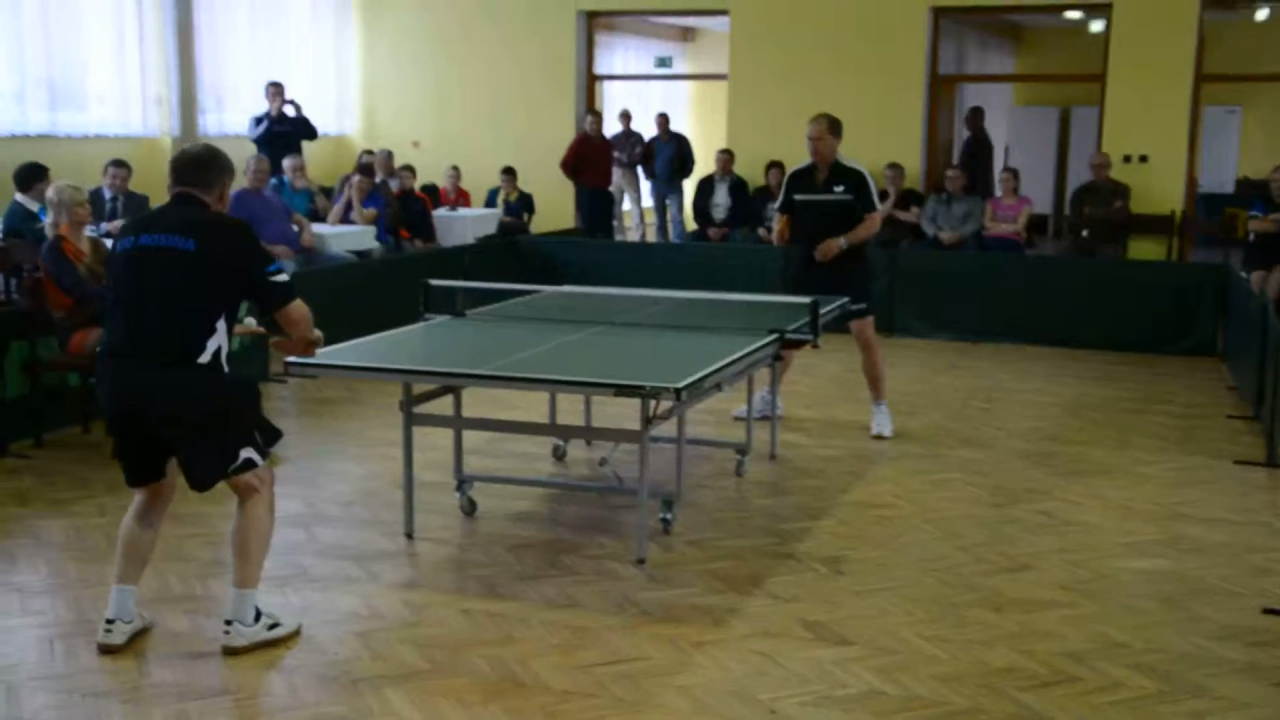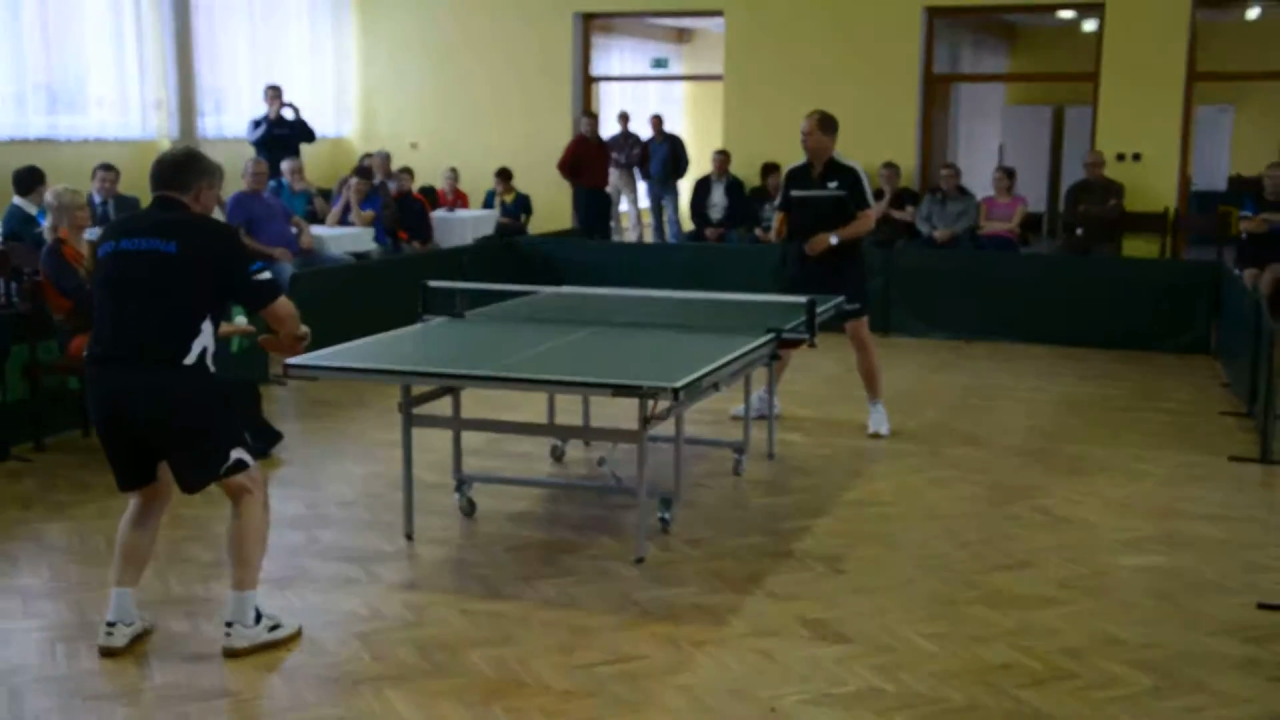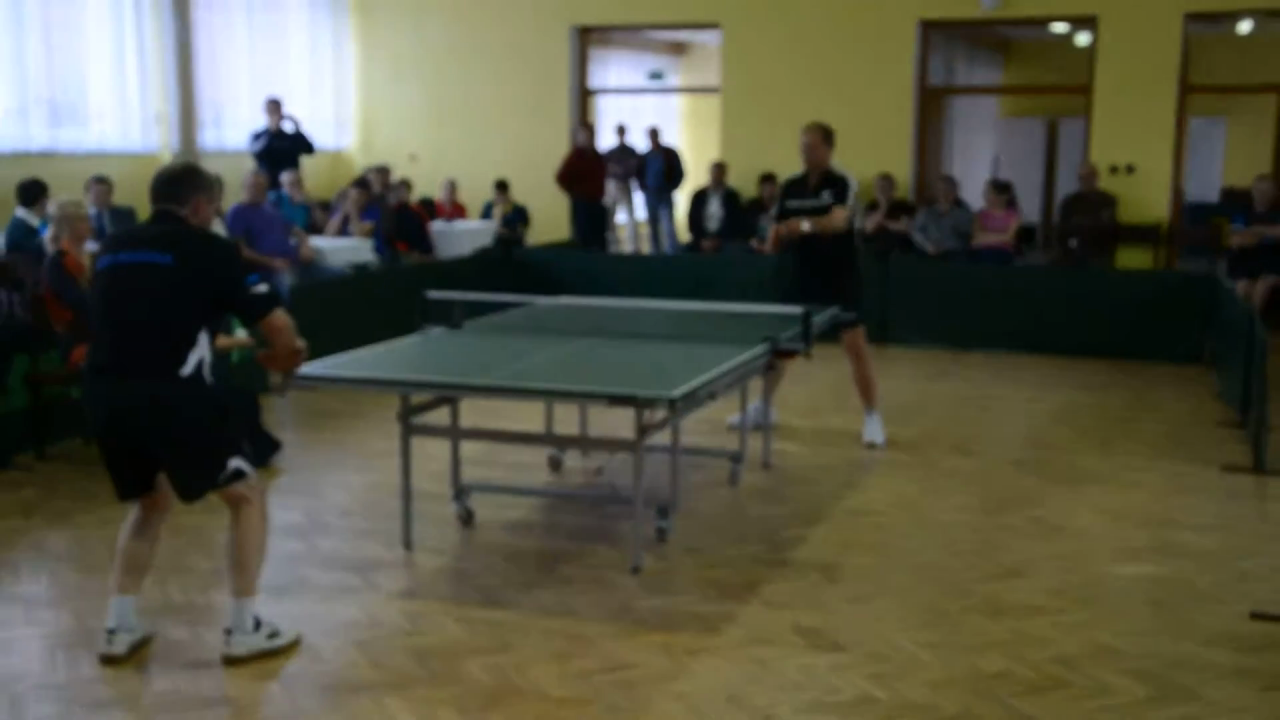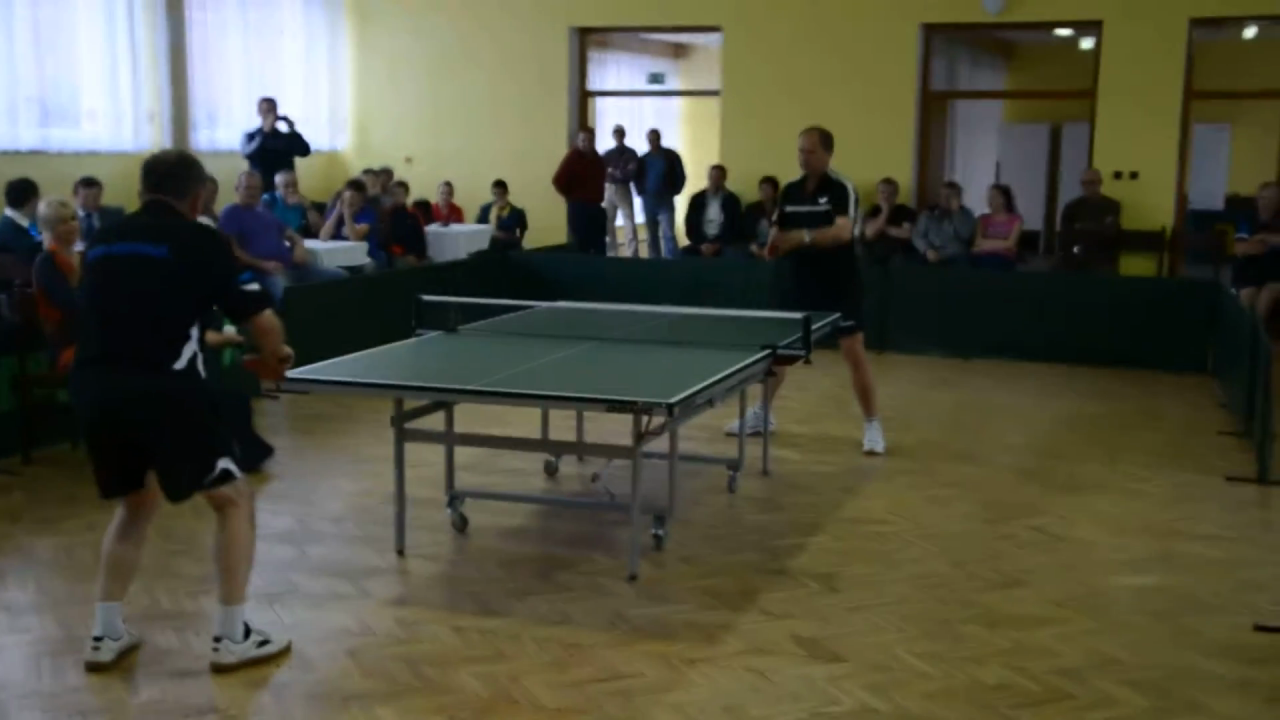
dt=0.4s
person 1, frame 1
left shoulder: (131, 232)
right shoulder: (228, 234)
right elbow: (295, 315)
right wrist: (304, 340)
left hip: (119, 380)
right hip: (187, 383)
left knee: (153, 490)
right knee: (256, 485)
left ankle: (118, 617)
right ankle: (242, 620)
person 1, frame 2
left shoulder: (114, 236)
right shoulder: (210, 235)
right elbow: (281, 312)
right wrist: (292, 337)
left hip: (107, 385)
right hip: (174, 385)
left knee: (149, 493)
right knee: (249, 487)
left ankle: (119, 621)
right ankle: (244, 623)
person 1, frame 3
left shoulder: (113, 250)
right shoulder: (207, 249)
right elbow: (276, 324)
right wrist: (289, 351)
left hip: (105, 396)
right hip: (171, 396)
left knee: (150, 502)
right knee: (247, 496)
left ankle: (119, 628)
right ankle: (243, 630)
person 1, frame 4
left shoulder: (103, 240)
right shoulder: (200, 241)
right elbow: (263, 322)
right wrist: (276, 355)
left hip: (95, 389)
right hip: (164, 390)
left knee: (135, 505)
right knee: (234, 499)
left ankle: (105, 635)
right ankle: (231, 638)
person 2, frame 1
left shoulder: (856, 177)
right shoulder: (795, 177)
left elbow: (873, 223)
right elbow: (783, 215)
left wrist: (842, 242)
right wrist: (780, 231)
left hip: (848, 270)
right hip: (804, 269)
left knee: (865, 337)
left ankle: (880, 409)
right ankle: (769, 397)
person 2, frame 2
left shoulder: (851, 175)
right shoulder: (793, 175)
left elbow: (868, 221)
right elbow: (783, 213)
left wrist: (832, 238)
right wrist: (778, 229)
left hip: (842, 269)
right hip: (801, 268)
left knee: (859, 336)
left ankle: (876, 408)
right ankle: (766, 397)
person 2, frame 3
left shoulder: (843, 184)
right shoulder: (791, 186)
left elbow: (839, 221)
right elbow: (781, 225)
left wrist: (804, 225)
right wrist: (774, 239)
left hip: (838, 279)
right hip: (799, 278)
left knee: (855, 346)
left ankle: (872, 417)
right ankle: (764, 406)
person 2, frame 4
left shoulder: (841, 189)
right shoulder: (790, 190)
left elbow: (844, 233)
right elbow: (780, 229)
left wrist: (803, 237)
right wrist: (774, 244)
left hip: (837, 285)
right hip: (797, 285)
left knee: (853, 352)
left ankle: (872, 425)
right ankle: (762, 414)
